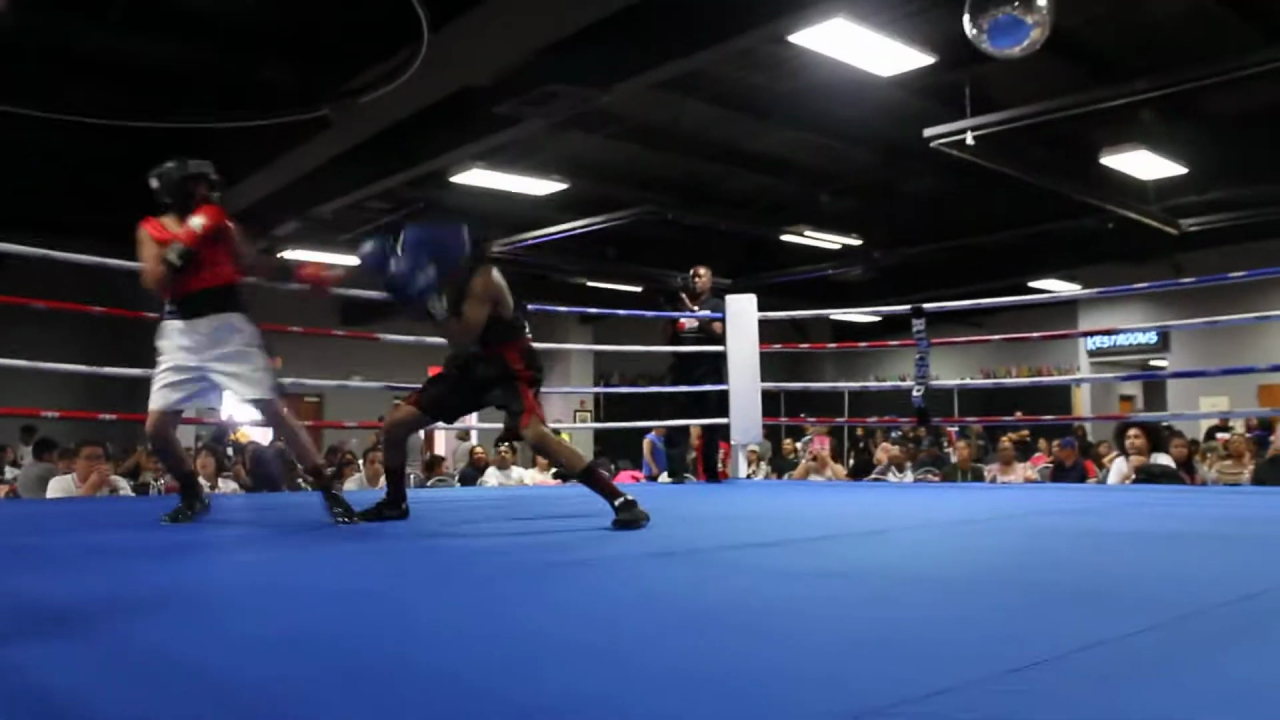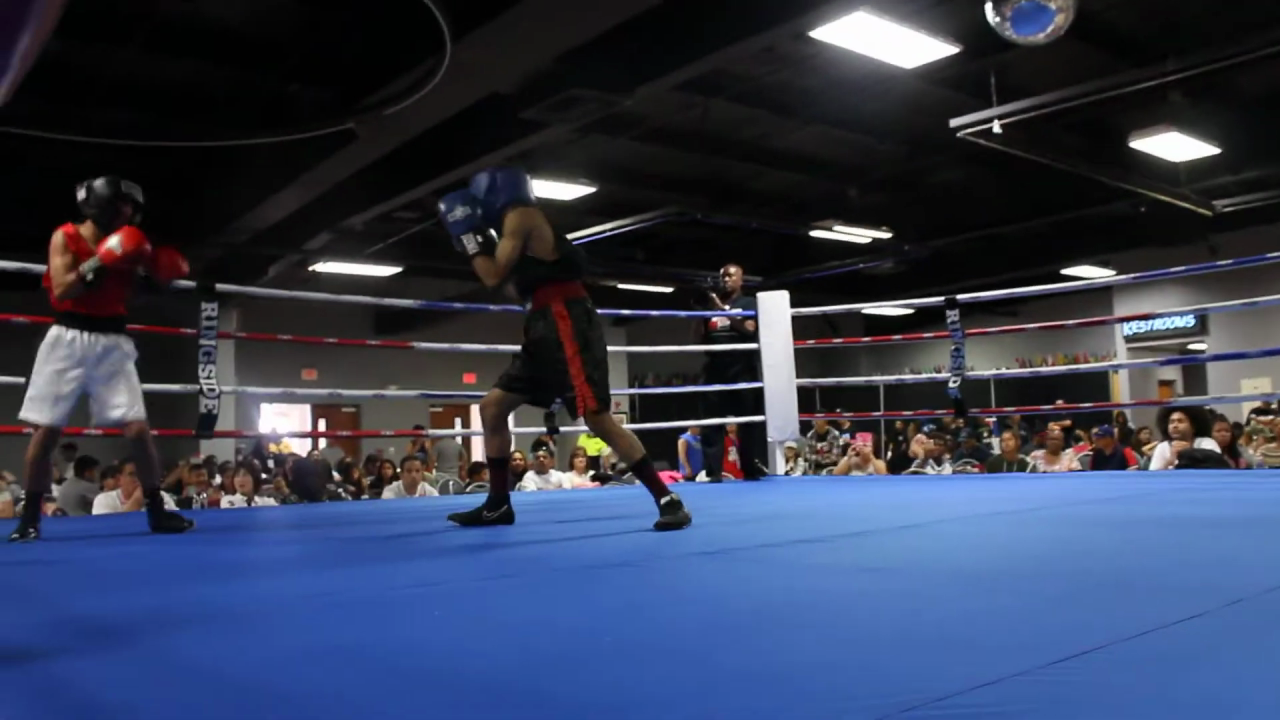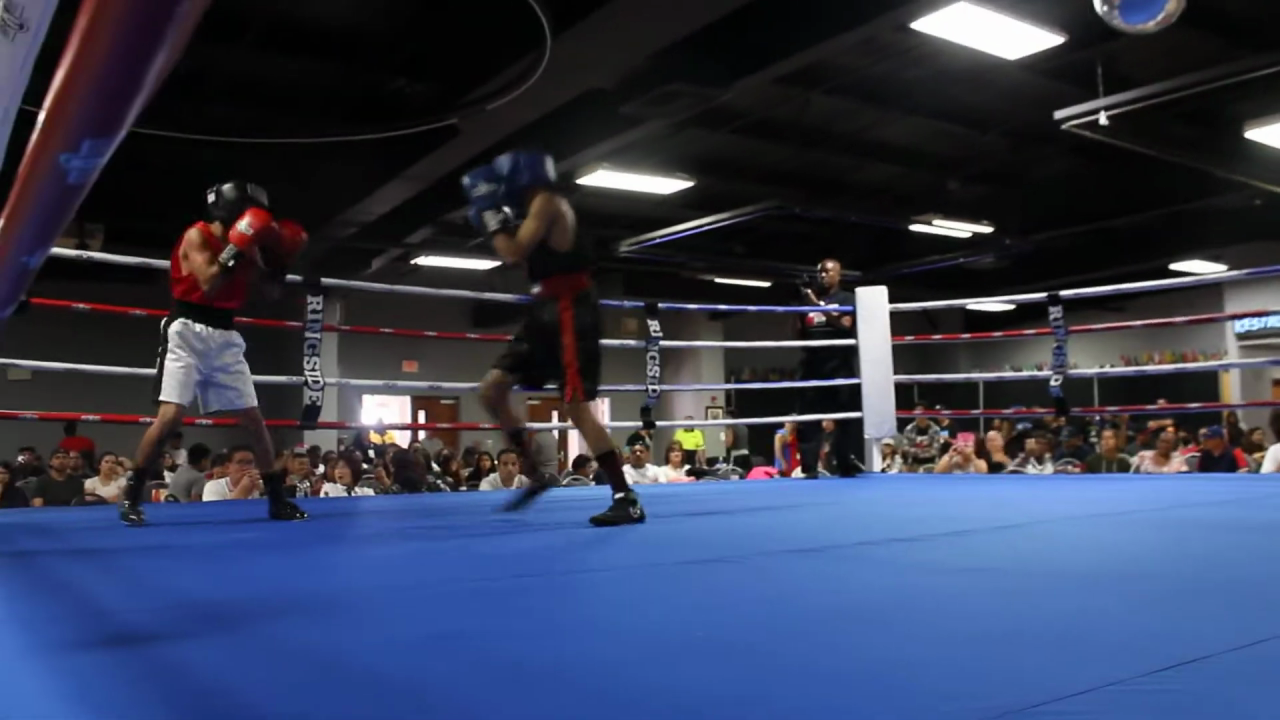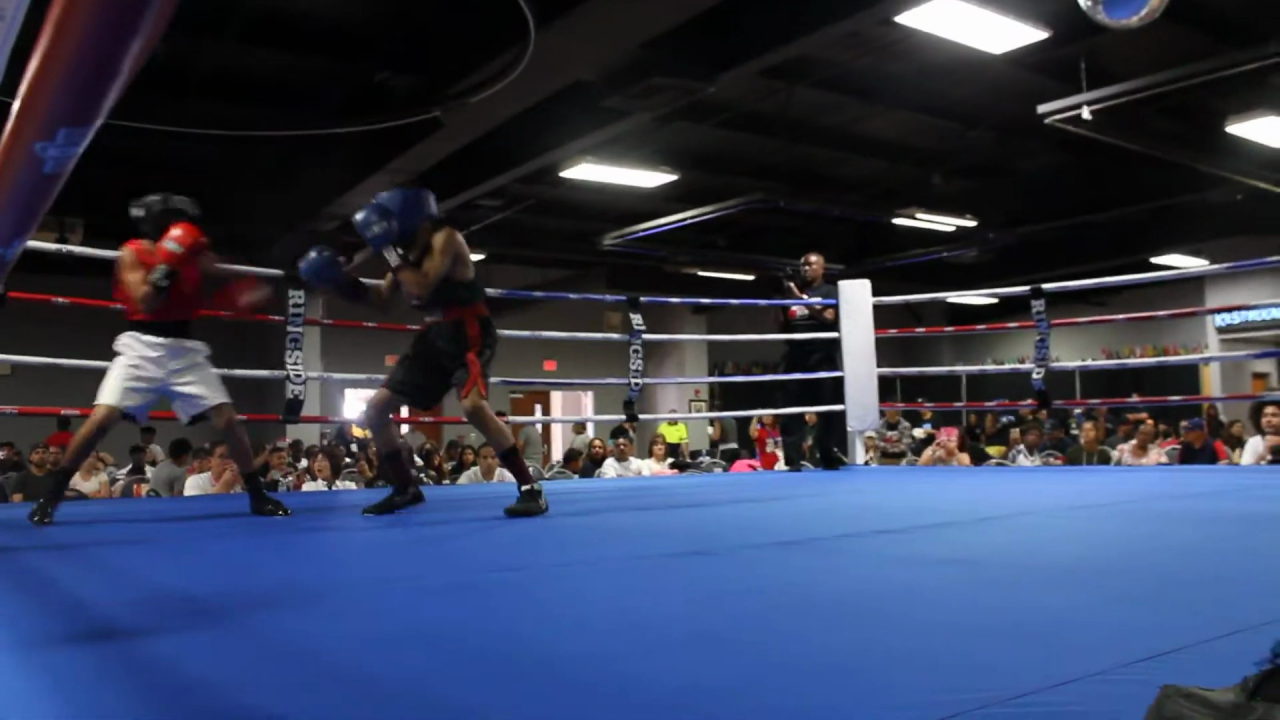
dt=0.5s
person 1, frame 1
left shoulder: (218, 221)
right shoulder: (151, 230)
left elbow: (255, 263)
right elbow: (153, 282)
left wrist: (302, 275)
right wrist: (183, 246)
left hip: (227, 326)
right hip: (180, 331)
left knee: (275, 411)
right knee: (157, 427)
left ankle: (329, 492)
right ankle: (191, 495)
person 1, frame 2
left shoulder: (126, 244)
right shoulder: (66, 238)
right elbow: (60, 292)
left wrist: (161, 273)
right wrist: (99, 261)
left hip: (112, 344)
right hip: (68, 340)
left knee: (137, 430)
right knee: (45, 431)
left ankle: (157, 511)
right ankle: (30, 517)
person 1, frame 3
left shoulder: (246, 242)
right shoulder: (198, 236)
left elbow: (264, 280)
right elbow: (210, 286)
left wrist: (283, 253)
right wrist: (238, 246)
left hip: (225, 337)
right hip: (190, 332)
left knee: (253, 416)
right knee: (170, 414)
left ankle: (278, 499)
right ankle: (132, 496)
person 1, frame 4
left shoulder: (196, 256)
right shoulder: (132, 254)
left elbow: (226, 292)
right elbow: (144, 302)
left wrist: (245, 296)
right wrist: (166, 264)
left hip: (184, 349)
right hip: (142, 346)
left knee: (227, 419)
right knee: (102, 419)
left ankle: (259, 496)
right ankle: (53, 494)
person 2, frame 1
left shoulder: (484, 280)
right shoulder: (447, 277)
left elbow: (464, 338)
left wrist: (428, 295)
left hip: (509, 367)
right hip: (470, 367)
left knee: (535, 434)
right knee: (395, 425)
left ankle: (622, 502)
right ankle: (393, 503)
person 2, frame 2
left shoulder: (519, 216)
right shoulder: (520, 227)
left elbow: (494, 278)
right elbow: (514, 284)
left wrist: (468, 233)
right wrist: (480, 240)
left hip: (566, 322)
right hip: (544, 327)
left knee: (596, 417)
right knee: (492, 408)
left ankle: (668, 499)
right ankle: (498, 504)
person 2, frame 3
left shoulder: (546, 202)
right shoulder: (536, 209)
left elbow: (515, 255)
right elbow: (531, 261)
left wrist: (490, 211)
right wrist: (498, 217)
left hip: (569, 310)
right hip: (545, 312)
left knee: (577, 407)
right knee: (492, 388)
left ankle: (627, 499)
right ankle: (538, 473)
person 2, frame 4
left shoulder: (446, 238)
right shoulder: (410, 247)
left elbow: (420, 290)
right elbow: (381, 299)
left wrist: (388, 248)
right wrist: (340, 282)
left hip: (467, 335)
right hip: (432, 337)
left knee: (473, 406)
right knee: (376, 410)
left ankle: (529, 488)
right ankle: (405, 489)
person 3, frame 1
left shoulder: (717, 305)
right shoulder: (680, 306)
left elbow: (717, 331)
right elbow: (670, 337)
left wrist: (693, 310)
left hip: (708, 371)
right hip: (683, 370)
left knee: (711, 424)
right knee: (677, 423)
left ankle: (711, 473)
right ankle: (676, 472)
person 3, frame 2
left shoulder: (749, 304)
right shoulder: (712, 305)
left elbow: (749, 329)
right elbow: (702, 337)
left wrist: (724, 310)
left hip: (742, 369)
right hip: (716, 369)
left knee: (749, 422)
right knee: (712, 422)
left ankle: (751, 470)
right ankle: (713, 472)
person 3, frame 3
left shoulder: (846, 299)
right shoulder: (809, 300)
left elbow: (845, 324)
right elbow: (800, 332)
left wrist: (818, 305)
left hip: (839, 365)
right hip: (813, 365)
left knee: (846, 417)
right knee: (808, 418)
left ankle: (847, 466)
right ankle: (809, 468)
person 3, frame 4
left shoulder: (829, 292)
right shoulder: (792, 294)
left elbow: (828, 317)
right elbow: (783, 326)
left wrist: (801, 298)
left hip: (823, 357)
right hip: (796, 357)
left knee: (829, 410)
right knee: (792, 411)
left ankle: (830, 458)
right ankle: (793, 460)
